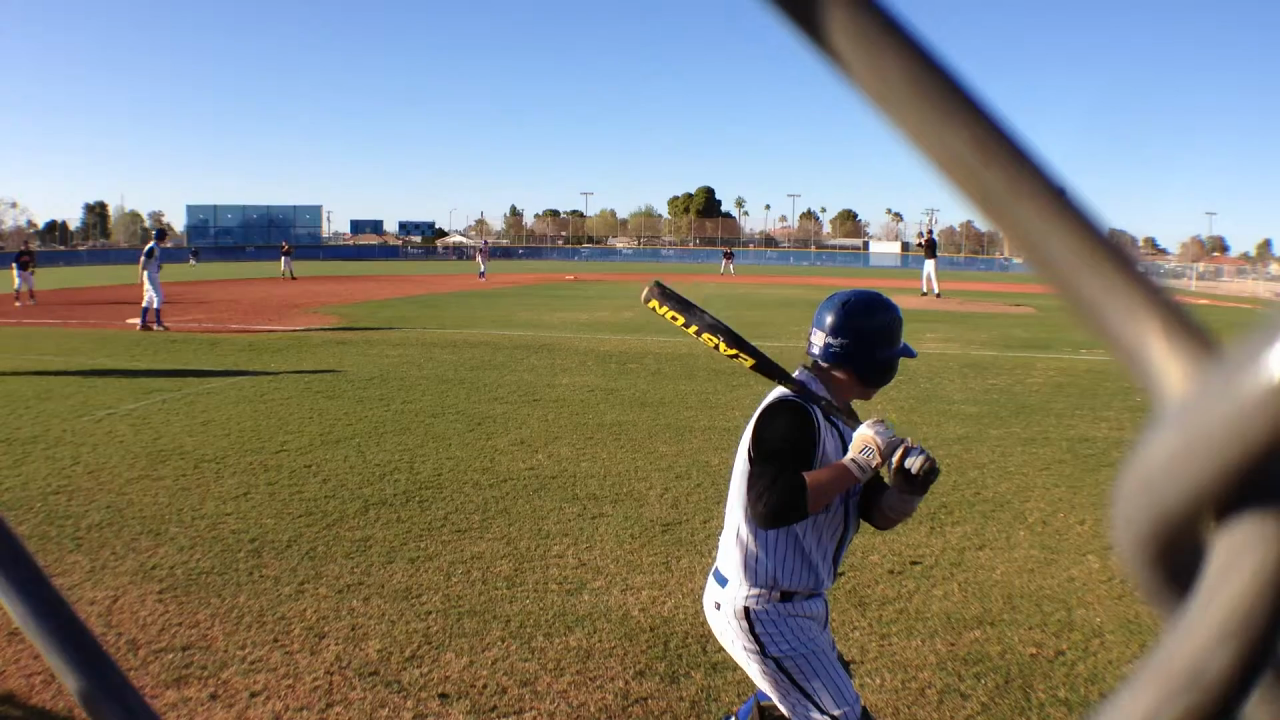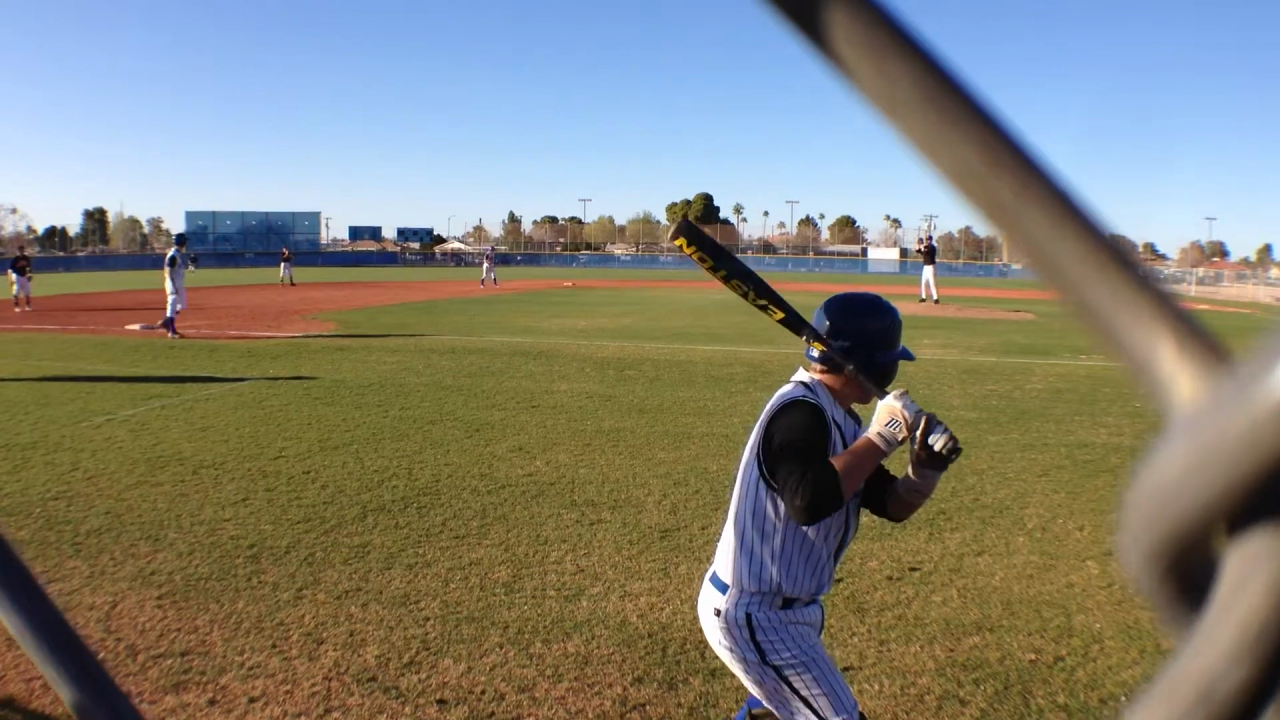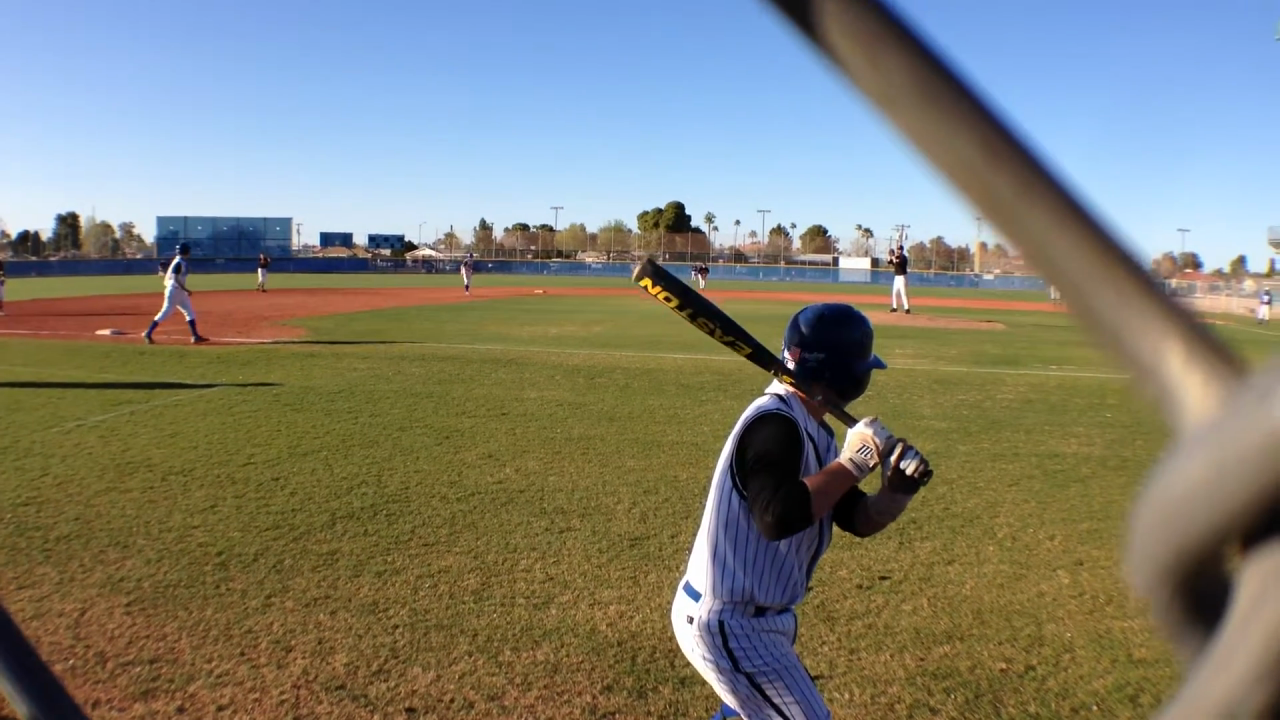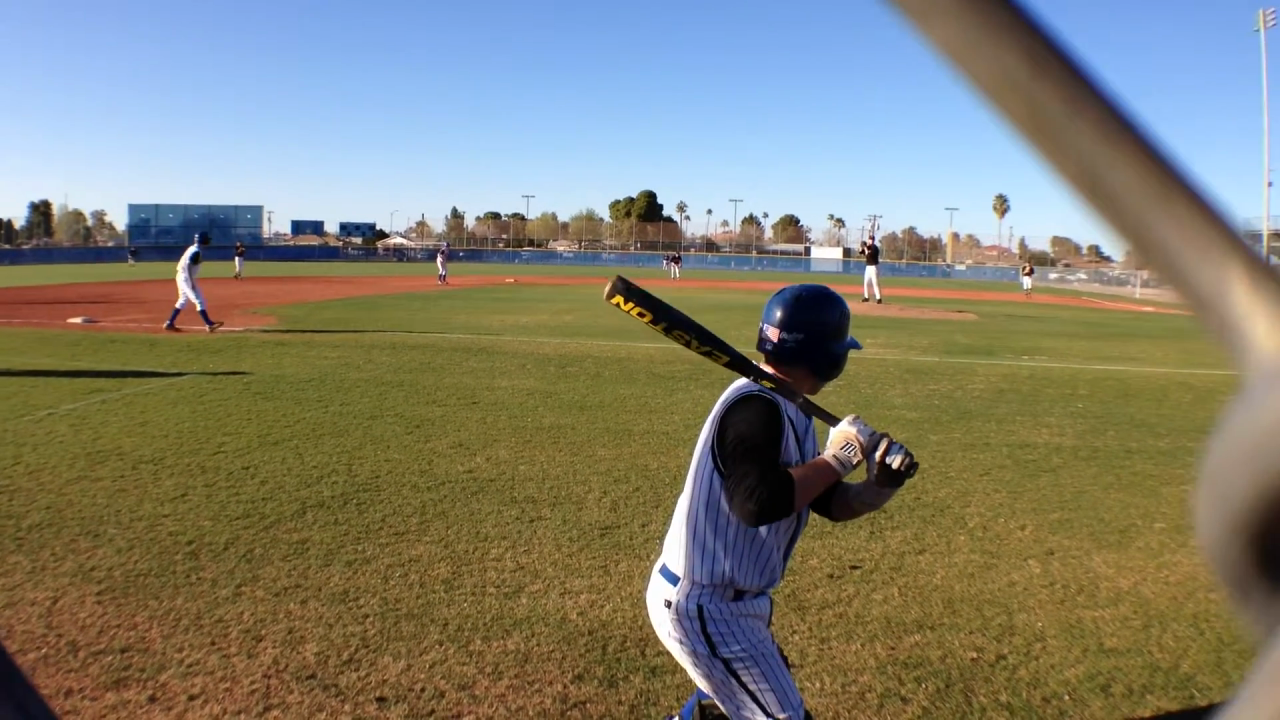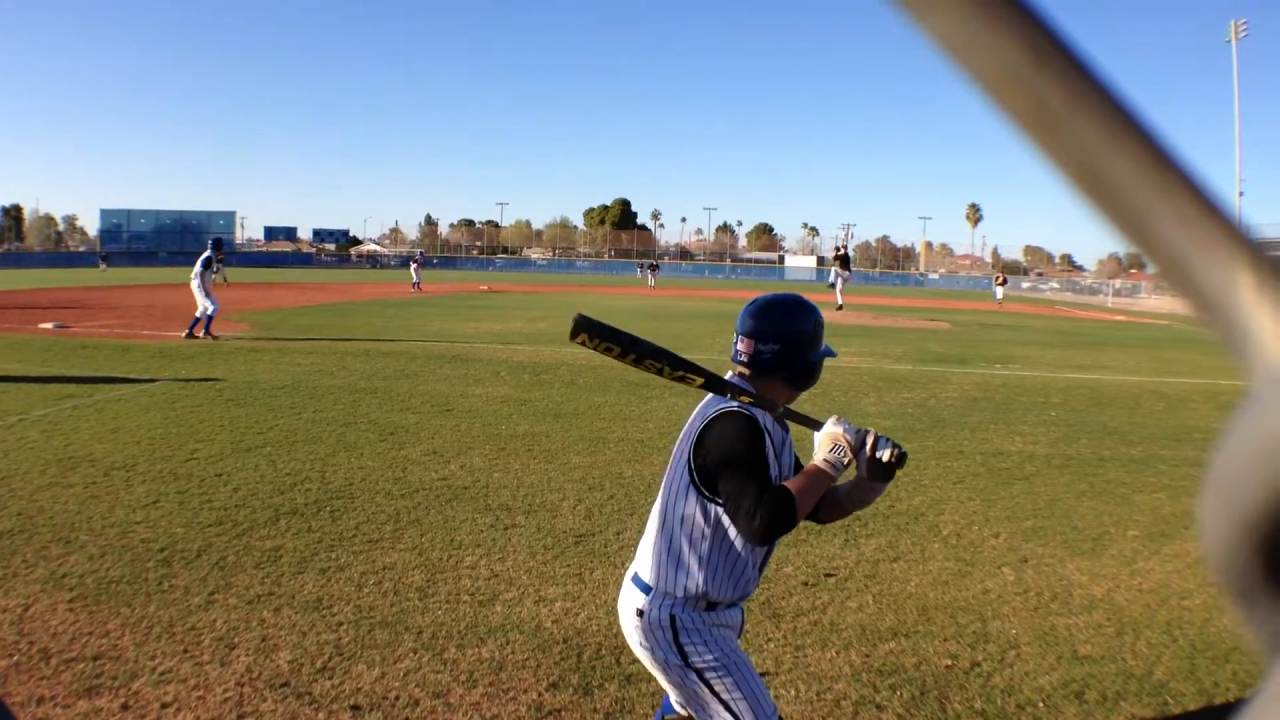
dt=0.5s
person 1, frame 1
left shoulder: (843, 417)
right shoulder: (792, 411)
left elbow: (879, 515)
right elbow: (770, 507)
left wrist: (906, 490)
right wrist: (857, 463)
left hip: (791, 599)
right hip: (760, 607)
left knee: (812, 684)
person 1, frame 2
left shoulder: (839, 417)
right shoulder: (800, 411)
left elbow: (891, 504)
right elbow: (808, 502)
left wrist: (925, 470)
right wrist: (881, 437)
left hip: (775, 605)
right hip: (757, 615)
person 1, frame 3
left shoulder: (812, 431)
right shoulder: (774, 424)
left elbow: (858, 520)
right elbow: (776, 518)
left wrist: (896, 491)
right wrist: (853, 462)
left hip: (743, 614)
right hip: (731, 623)
person 1, frame 4
left shoulder: (786, 411)
right shoulder: (755, 407)
left elbow: (831, 503)
right elbow: (758, 504)
left wrist: (880, 485)
right wrist: (838, 456)
left hip: (712, 596)
right hip: (707, 606)
person 1, frame 5
left shoulder: (760, 419)
right shoulder: (734, 422)
left elbow: (817, 506)
right elbow: (761, 522)
left wrist: (870, 481)
right wrist: (828, 461)
left hip: (680, 605)
right hip: (677, 618)
